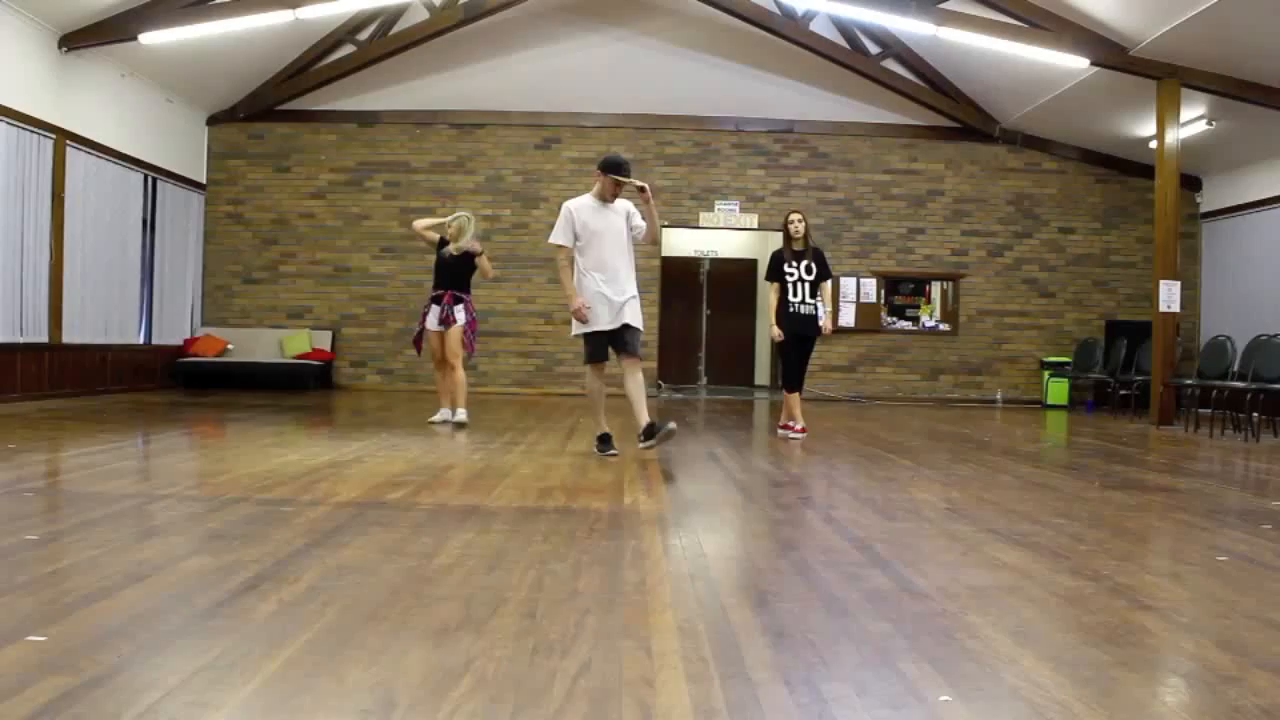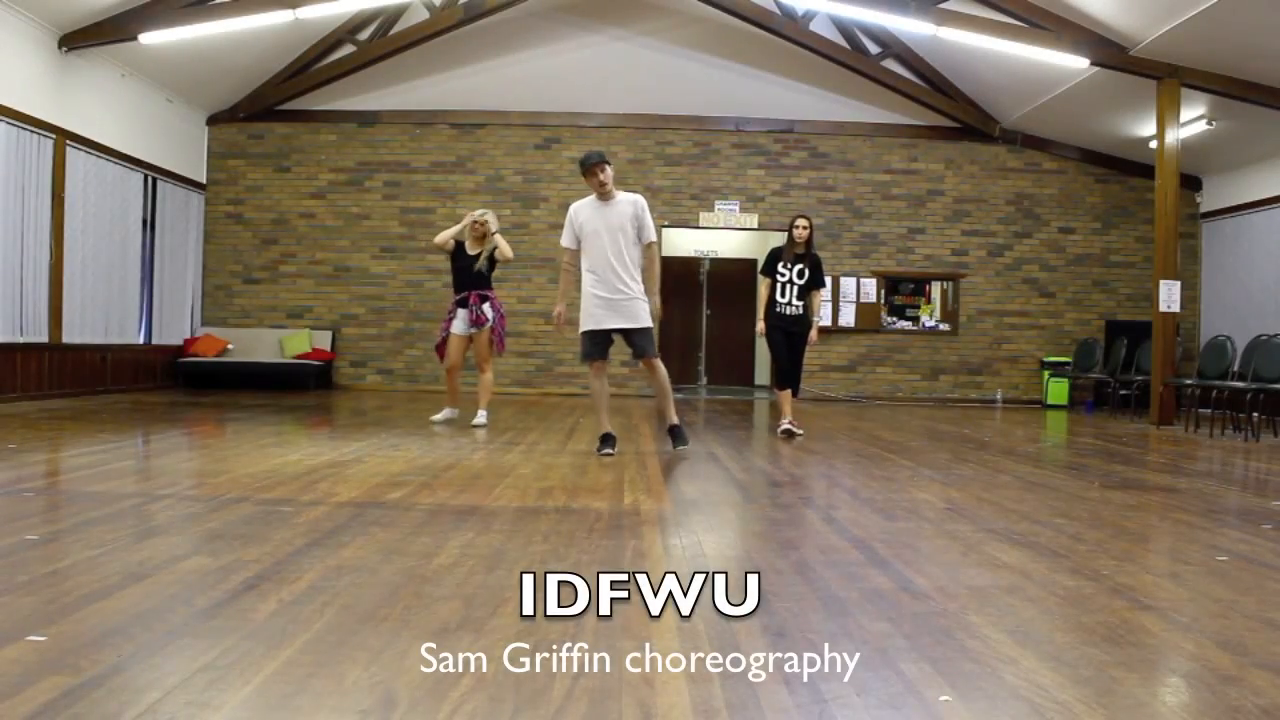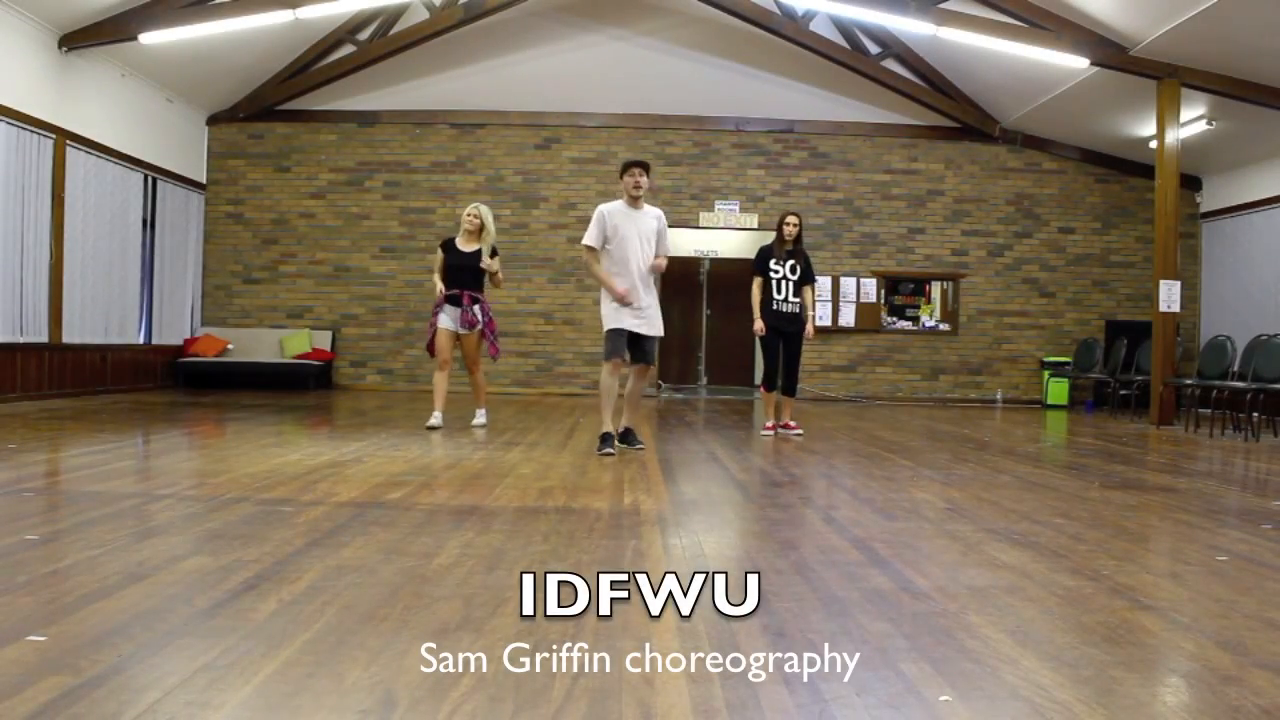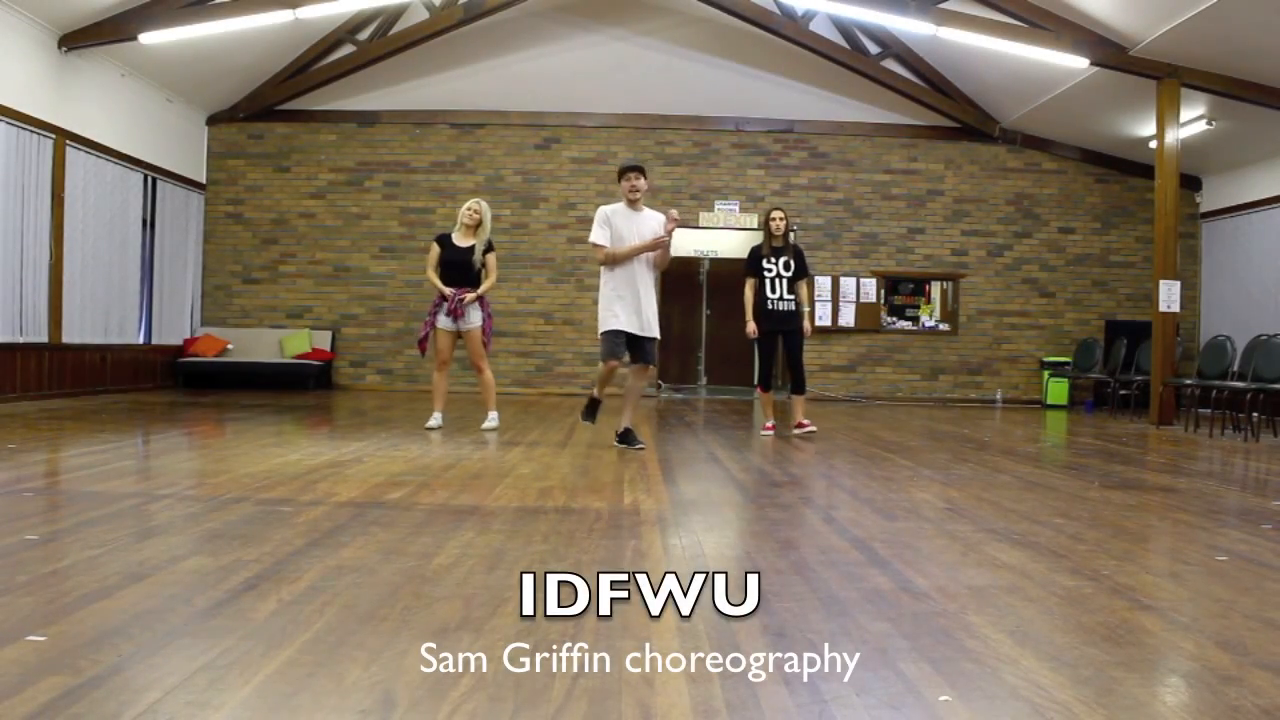
dt=0.7s
person 1, frame 1
left shoulder: (626, 209)
right shoulder: (573, 208)
left elbow: (653, 239)
right elbow: (563, 258)
left wrist: (648, 203)
right wrist: (573, 297)
left hip: (626, 299)
right hip: (593, 302)
left knee: (631, 361)
right knee: (596, 366)
left ankle: (646, 427)
right ankle: (603, 434)
person 1, frame 2
left shoulder: (635, 202)
right shoulder: (577, 211)
left elbow: (650, 250)
right elbow: (569, 260)
left wrist: (653, 295)
right wrist: (560, 301)
left hip: (631, 299)
right hip: (595, 303)
left knee: (651, 359)
right knee: (596, 366)
left ankle: (673, 423)
right ankle: (606, 433)
person 1, frame 3
left shoulder: (657, 216)
right shoulder: (606, 212)
right elbow: (590, 258)
left wrist: (660, 264)
right wrist: (612, 287)
left hip: (647, 303)
right hip: (617, 303)
left knee: (643, 366)
right knee: (614, 361)
left ankle: (627, 428)
right ankle: (607, 432)
person 1, frame 4
left shoulder: (656, 218)
right shoulder: (607, 213)
left elbow: (660, 265)
right elbow: (602, 256)
left wrist: (668, 235)
right wrist: (642, 247)
left hip: (645, 305)
right hip: (615, 303)
left knee: (642, 366)
right knee: (611, 361)
left ankle: (625, 428)
right ankle: (596, 394)
person 2, frame 1
left shoulder: (816, 254)
right shoulder: (779, 256)
left elbow: (824, 287)
right elbow: (774, 292)
left wrist: (828, 315)
right wrist: (773, 323)
left hip: (809, 323)
right hip: (787, 322)
left knee: (799, 372)
right knee: (790, 371)
left ankle: (785, 421)
right ankle: (799, 423)
person 2, frame 2
left shoulder: (813, 260)
right shoulder: (776, 254)
left elbow: (815, 294)
right elbow: (765, 287)
left wrist: (815, 325)
right wrist: (760, 318)
left hip: (799, 323)
right hip: (775, 321)
left knee: (794, 371)
right knee: (782, 369)
left ankle: (784, 420)
right ankle: (788, 419)
person 2, frame 3
left shoulder: (802, 256)
right shoulder: (766, 252)
left elbow: (806, 290)
right elbow: (756, 287)
left wrist: (810, 320)
right wrist: (757, 317)
left hip: (794, 321)
right hip: (770, 320)
left knee: (792, 371)
right knee: (771, 370)
left ankle: (786, 421)
right ankle: (769, 420)
person 2, frame 4
left shoulder: (795, 251)
right shoulder: (757, 252)
left elbow: (801, 285)
right elbow: (749, 287)
left wrist: (806, 317)
right wrist: (749, 319)
left hip: (791, 319)
right hip: (765, 319)
left knee: (796, 367)
right knee: (766, 369)
left ankle: (799, 420)
right ankle: (769, 420)
person 3, frame 1
left shoulder: (471, 251)
right shoulder: (441, 245)
left elbow: (488, 275)
right elbow: (417, 226)
left wrist: (480, 251)
right wrist: (444, 220)
left hip: (458, 308)
right hip: (436, 307)
left knee: (454, 361)
right knee: (439, 362)
left ankle: (460, 410)
right ankle: (445, 410)
person 3, frame 2
left shoulder: (491, 251)
right shoulder: (457, 246)
left elbow: (509, 256)
right elbow: (437, 242)
left wrist: (495, 231)
right wrist: (462, 225)
left hip: (484, 308)
right hip: (460, 309)
left knee: (483, 364)
right knee: (451, 365)
left ankle: (482, 413)
right ankle: (451, 409)
person 3, frame 3
left shoulder: (488, 249)
right shoulder: (448, 245)
left elbow: (498, 283)
right elbow: (437, 272)
left wrist: (493, 271)
right wrist: (438, 284)
left hip: (473, 309)
right hip: (447, 308)
left knee: (473, 365)
right knee: (442, 362)
left ankle: (481, 411)
right ankle: (437, 414)
person 3, frame 4
left shoulder: (485, 244)
right shoulder: (443, 240)
left elbow: (492, 277)
right elbow: (430, 270)
left wrist: (477, 293)
right wrist: (442, 287)
left hip: (472, 306)
right hip: (445, 305)
left knee: (480, 363)
right knee: (441, 362)
left ankle: (492, 414)
right ankle: (437, 414)
